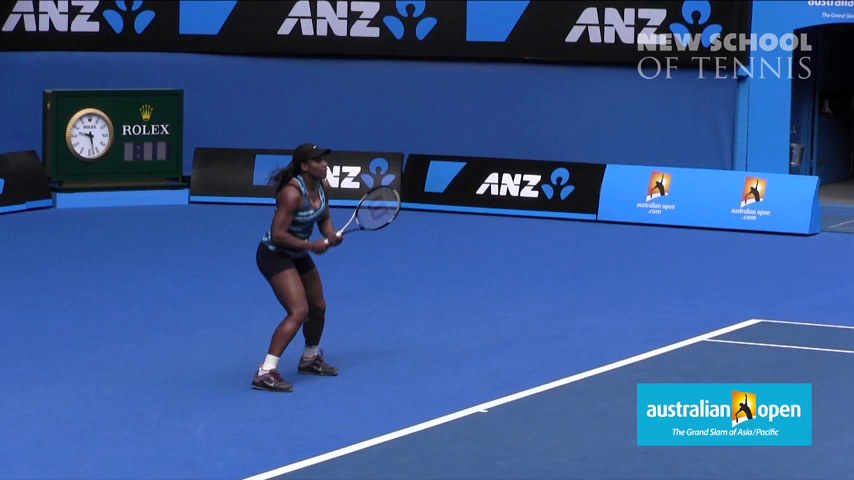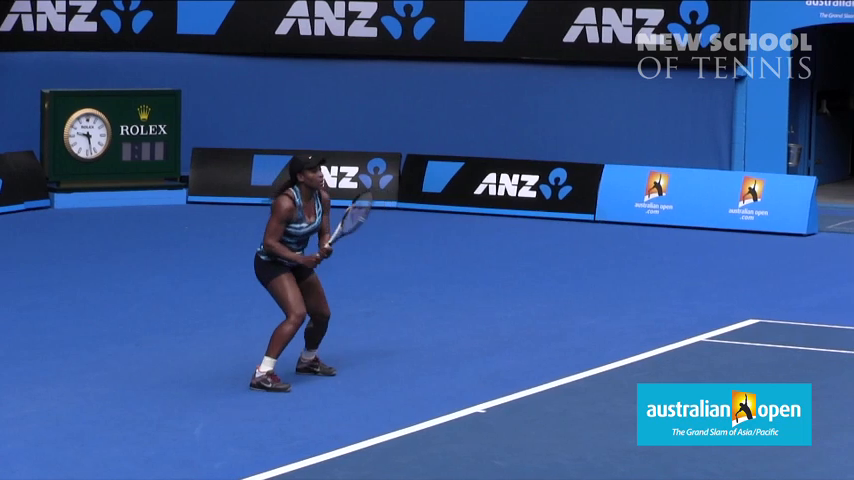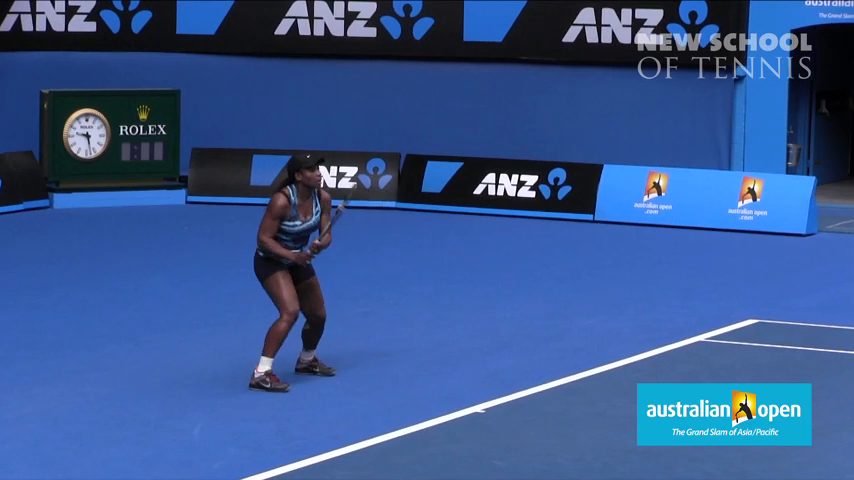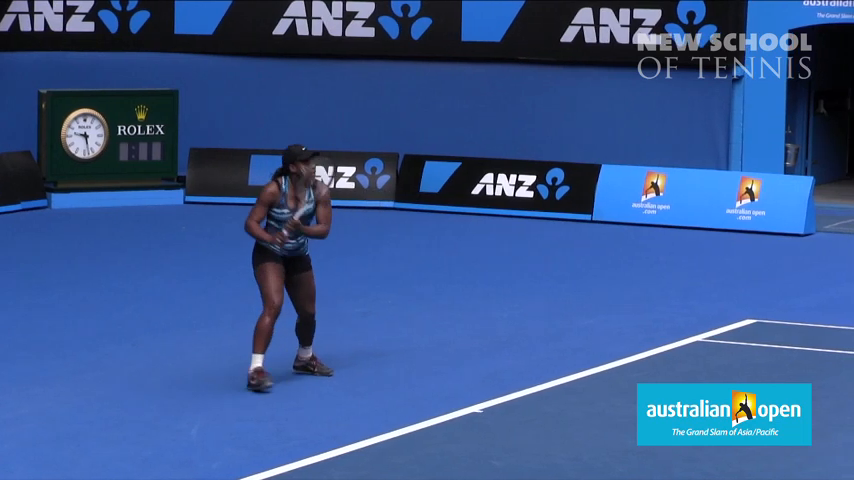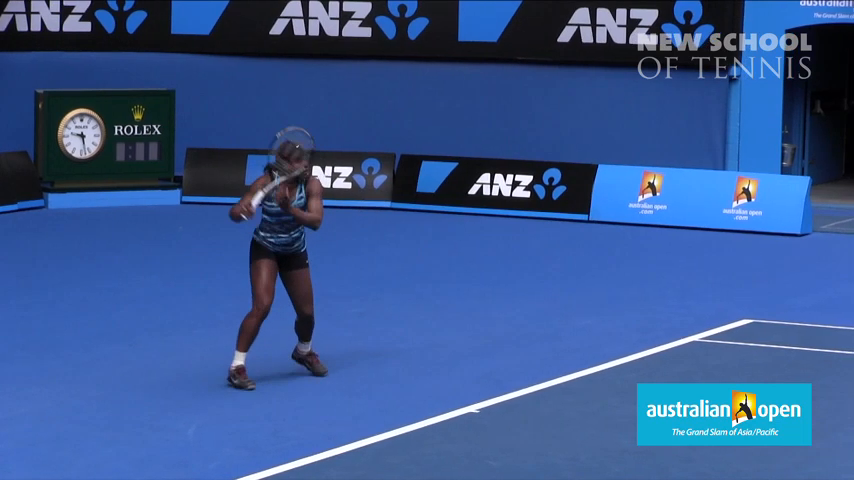
dt=0.7s
person 1, frame 1
left shoulder: (322, 185)
right shoulder: (292, 193)
left elbow: (324, 218)
right elbow: (278, 234)
left wrist: (331, 235)
right wrist: (311, 246)
left hip: (298, 255)
right hip: (275, 254)
left knee: (318, 308)
right knee: (298, 312)
left ankle: (310, 359)
right ankle: (265, 373)
person 1, frame 2
left shoulder: (322, 198)
right shoulder: (286, 203)
left elbow: (324, 232)
right elbow: (269, 243)
left wrist: (324, 249)
right wrist: (302, 259)
left hip: (296, 261)
right hip: (271, 262)
left knee: (322, 314)
right knee: (296, 314)
left ankle: (308, 360)
right ankle: (263, 374)
person 1, frame 3
left shoulder: (323, 198)
right shoulder: (282, 201)
left elbow: (327, 235)
right elbow: (263, 238)
left wrist: (319, 246)
right wrist: (291, 255)
left hip: (299, 262)
right hip: (272, 261)
left knee: (318, 316)
right knee: (289, 312)
left ankle: (307, 360)
right ankle: (261, 373)
person 1, frame 4
left shoulder: (320, 191)
right shoulder: (273, 190)
left elbow: (324, 229)
right elbow: (250, 223)
left wrist: (302, 229)
right wrist: (270, 237)
left hip: (298, 255)
right hip: (268, 253)
left knee: (308, 313)
right knee: (273, 306)
left ankle: (305, 358)
right ankle: (256, 369)
person 1, frame 5
left shoulder: (312, 185)
right shoulder: (266, 182)
left elbow: (316, 221)
right elbow: (234, 212)
left wrist: (289, 209)
right wrist: (242, 212)
left hip: (295, 251)
right hip: (264, 248)
left knee: (306, 312)
right knee: (262, 306)
left ankle: (303, 352)
right ankle: (237, 366)
